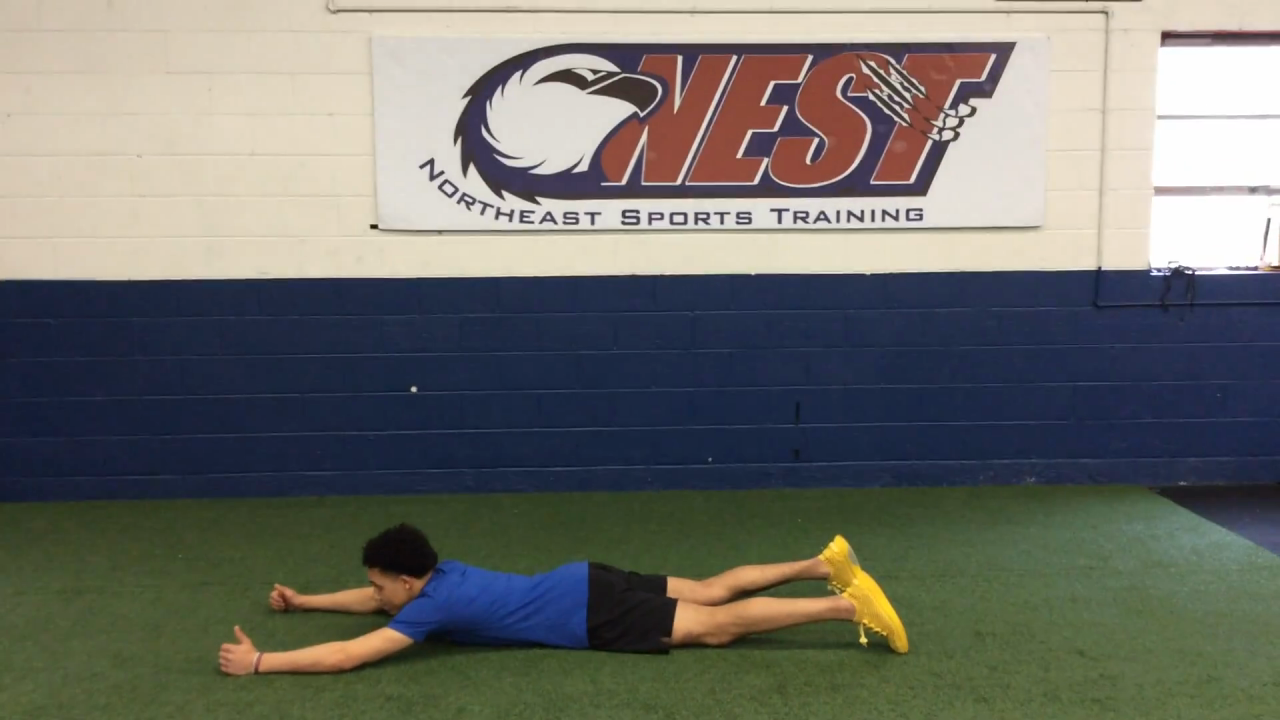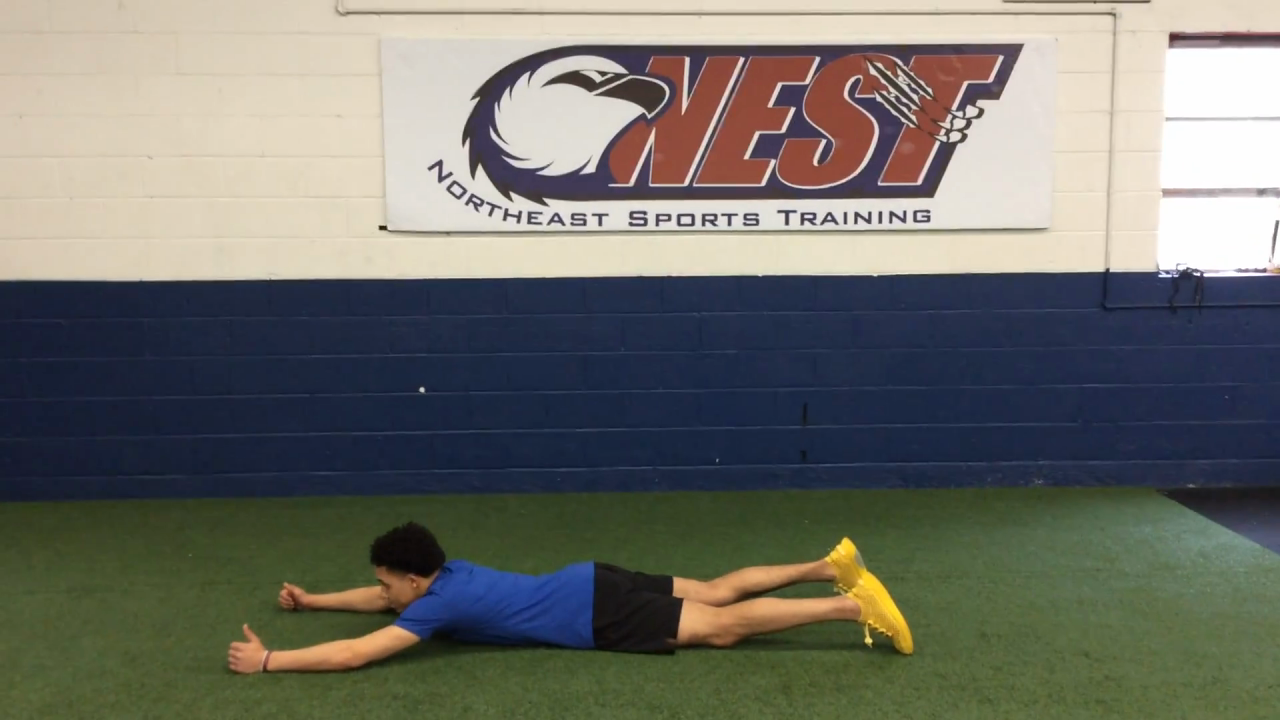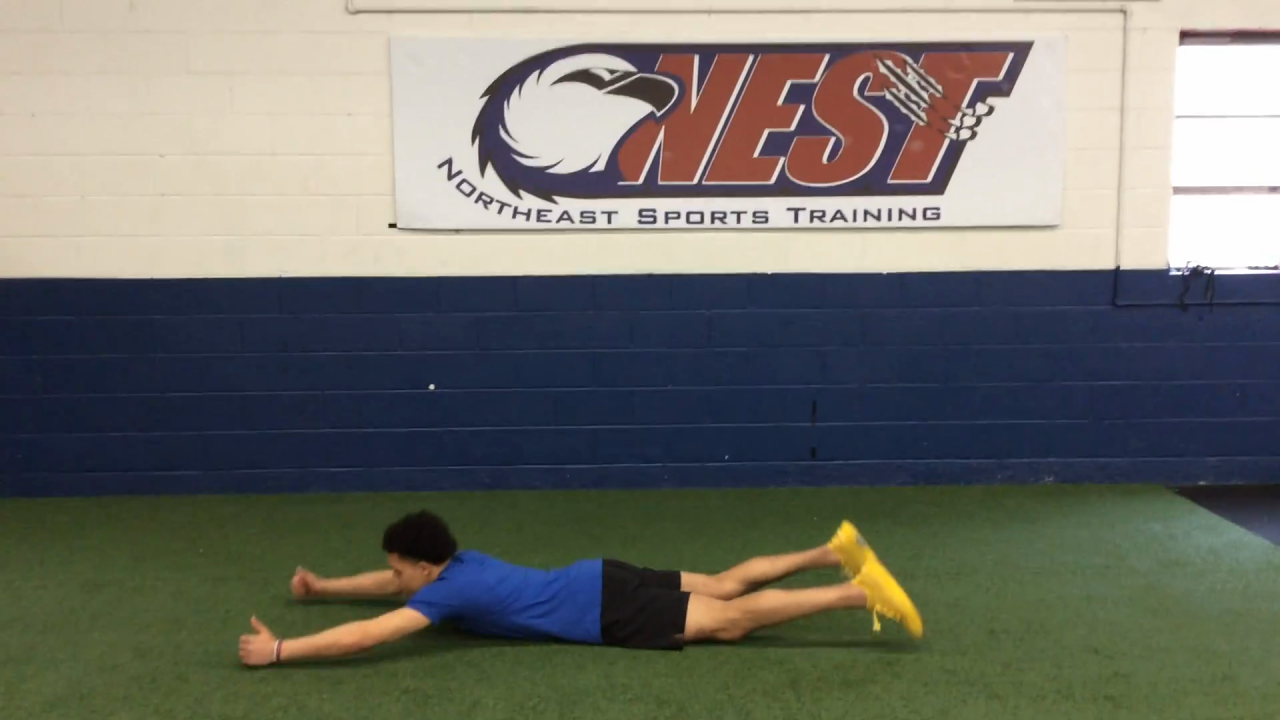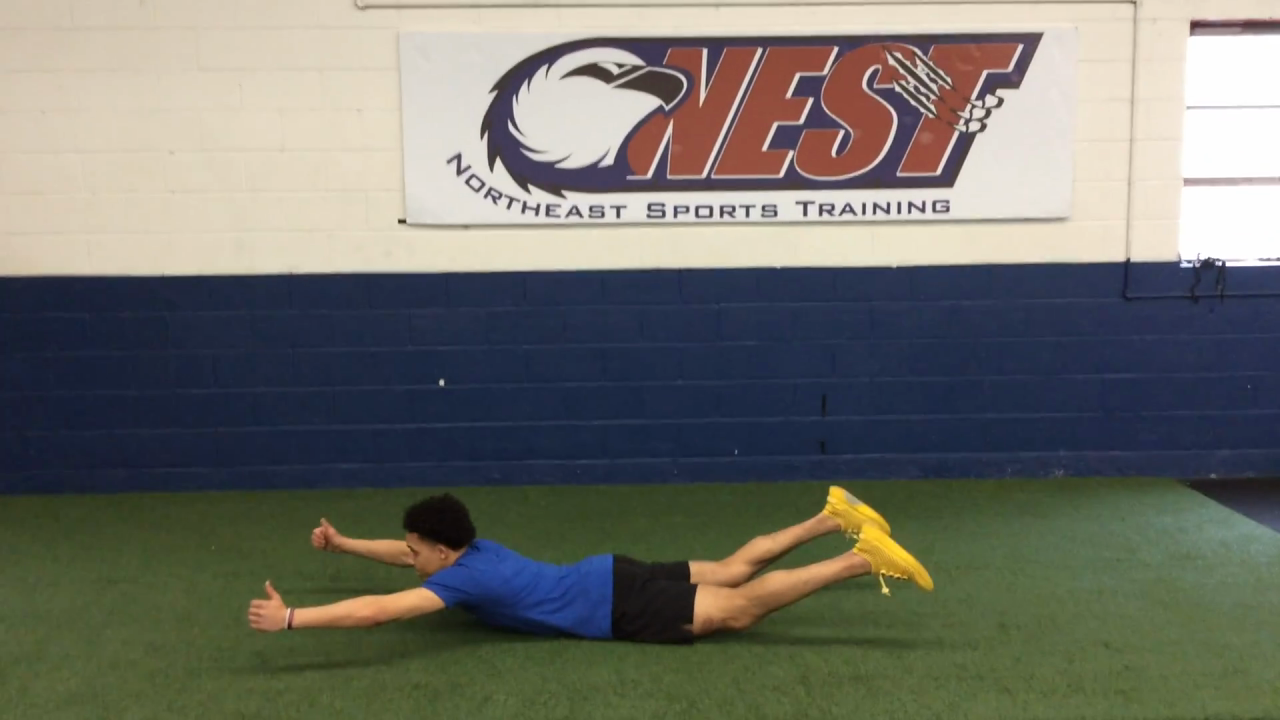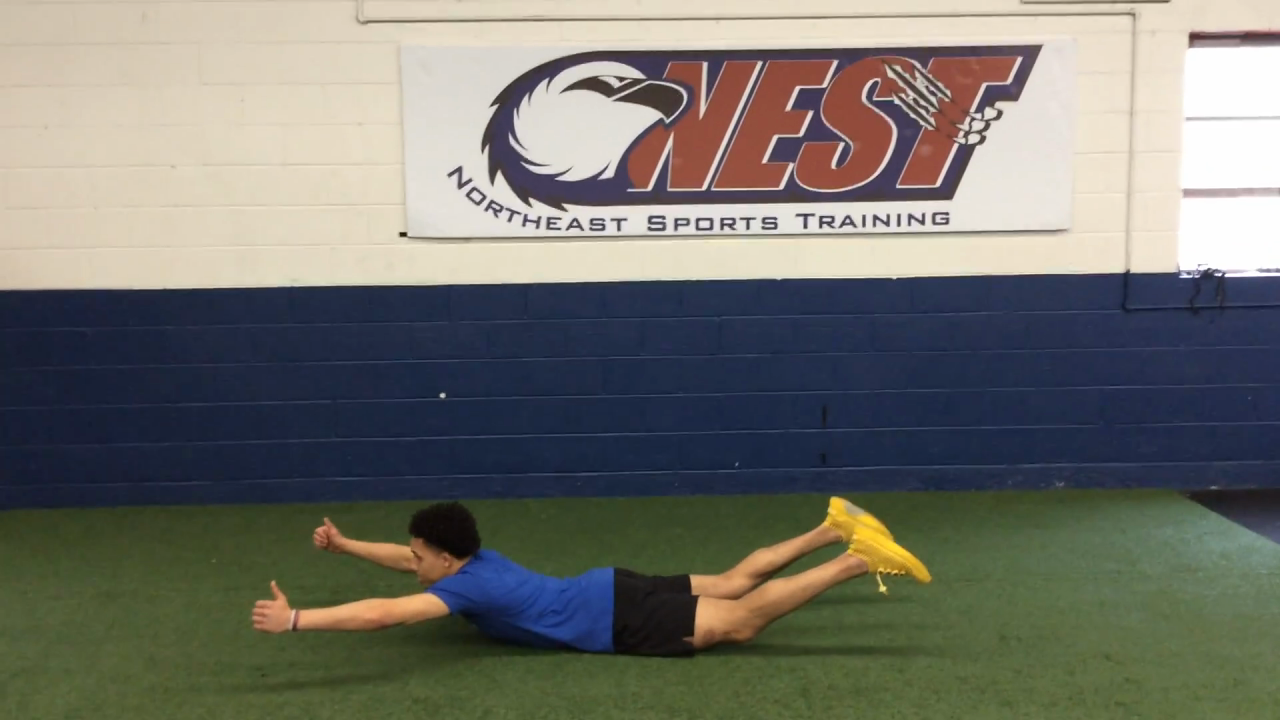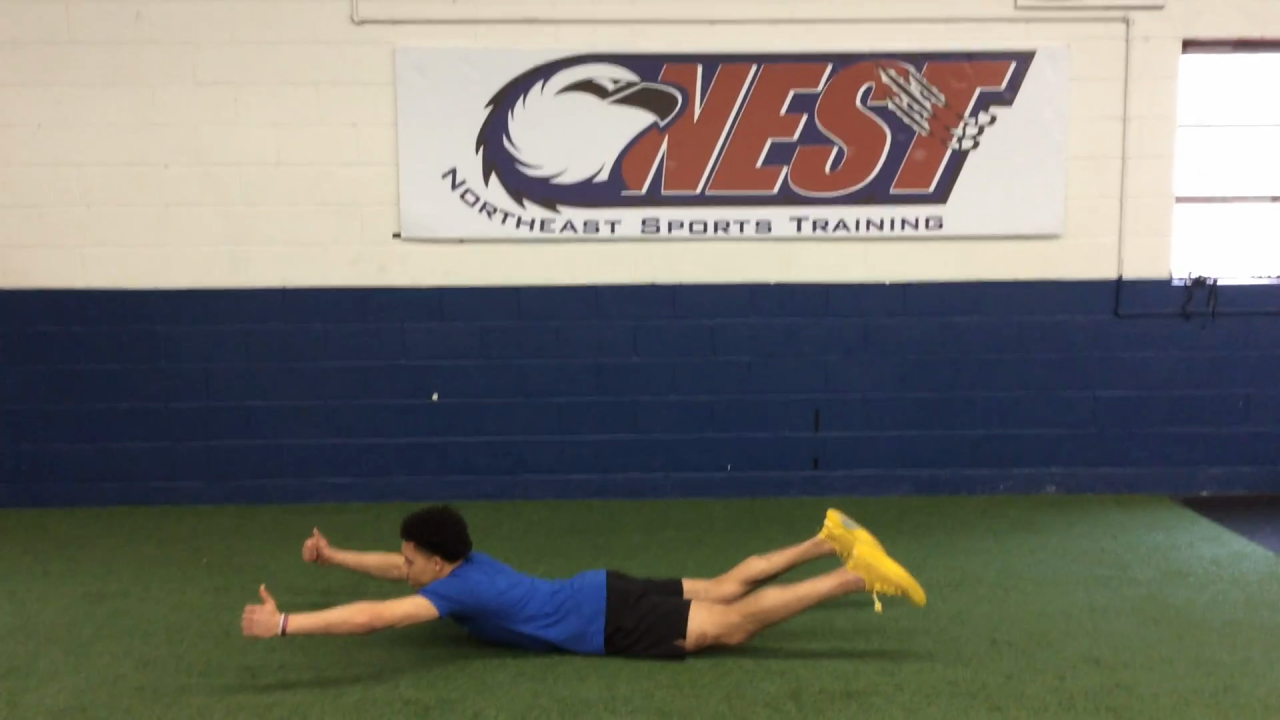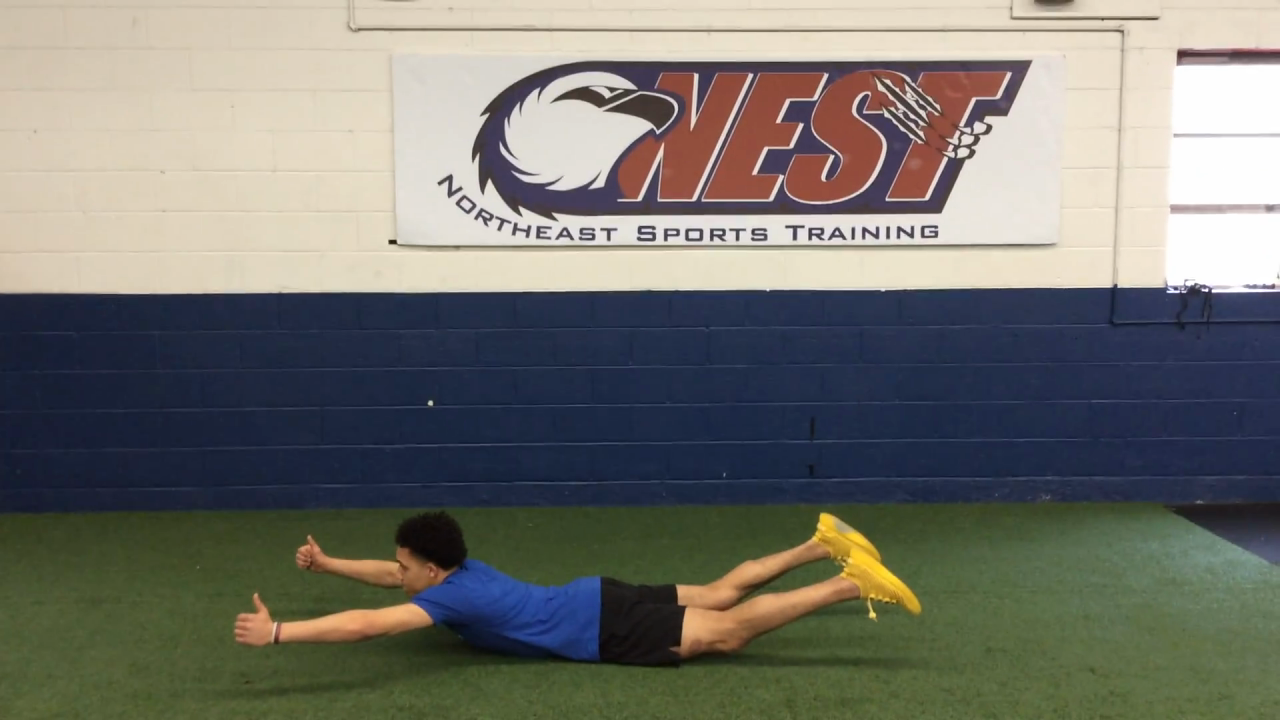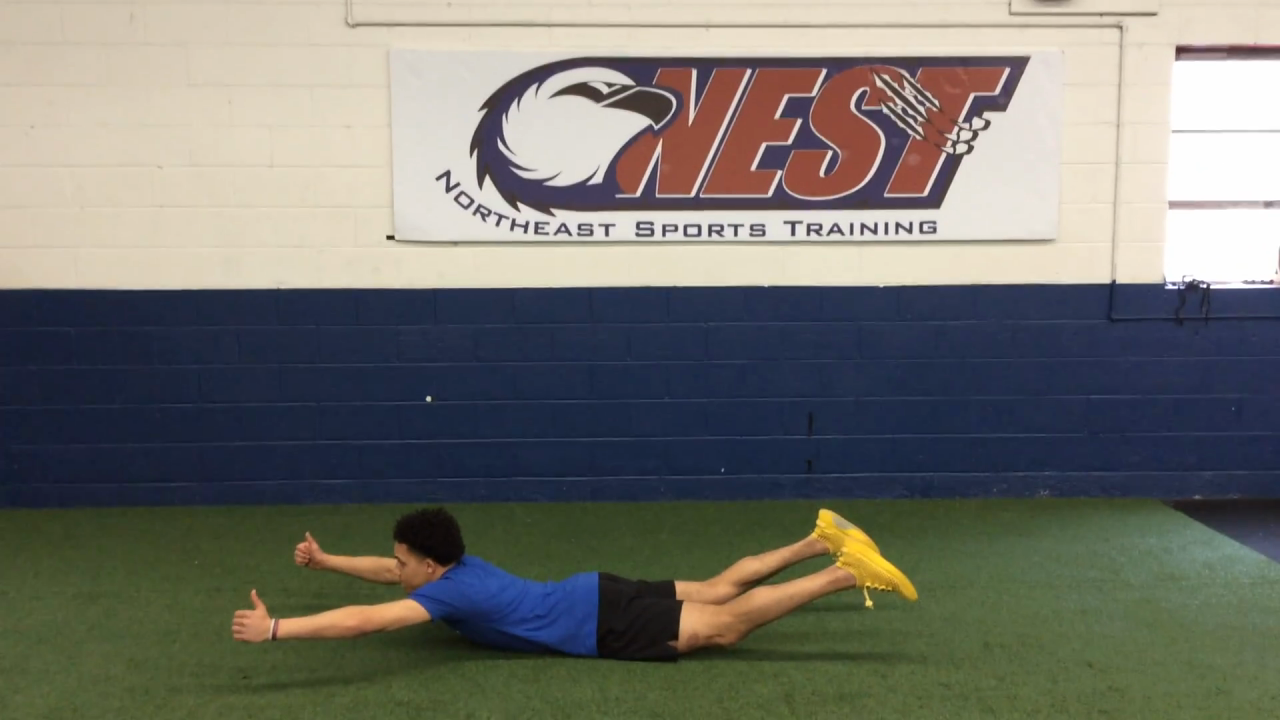
dt=0.2s
person 1, frame 1
left shoulder: (432, 607)
right shoulder: (439, 573)
left elbow: (346, 656)
right elbow: (374, 600)
left wrist: (259, 662)
right wrist: (303, 601)
left hip: (591, 617)
right hip: (587, 586)
left knee: (716, 626)
right knee: (712, 592)
left ankle: (847, 604)
right ankle: (822, 563)
person 1, frame 2
left shoulder: (438, 605)
right shoulder: (446, 572)
left elbow: (353, 654)
right elbow: (383, 599)
left wrist: (267, 660)
right wrist: (311, 599)
left hip: (596, 617)
right hip: (592, 586)
left knee: (722, 627)
right knee: (718, 592)
left ankle: (853, 604)
right ankle: (828, 566)
person 1, frame 3
left shoulder: (447, 592)
right shoulder: (455, 561)
left elbow: (366, 635)
right elbow: (394, 583)
left wrist: (278, 650)
right wrist: (324, 586)
left hip: (604, 613)
right hip: (599, 582)
left knee: (728, 621)
right knee: (725, 585)
left ankle: (858, 592)
right ankle: (833, 552)
person 1, frame 4
left shoulder: (462, 579)
right shoulder: (472, 547)
left elbow: (379, 610)
right elbow: (411, 555)
left wrist: (290, 618)
right wrist: (344, 544)
left hip: (617, 609)
right hip: (613, 578)
left knee: (739, 610)
right knee: (733, 572)
left ankle: (861, 560)
right ankle: (831, 517)
person 1, frame 5
left shoulder: (464, 588)
right shoulder: (473, 558)
left elbow: (381, 613)
right elbow: (412, 563)
left wrist: (293, 620)
right wrist: (345, 545)
left hip: (616, 622)
right hip: (612, 592)
left knee: (741, 622)
right knee: (733, 585)
left ankle: (858, 557)
right ankle: (831, 529)
person 1, frame 6
left shoulder: (455, 590)
right shoulder: (465, 560)
left elbow: (371, 617)
right elbow: (401, 570)
left wrist: (283, 623)
right wrist: (333, 555)
left hip: (609, 624)
right hip: (604, 595)
left knee: (733, 626)
right knee: (724, 590)
left ankle: (855, 574)
right ankle: (826, 540)
person 1, frame 7
left shoulder: (450, 597)
right shoulder: (459, 567)
left elbow: (364, 625)
right elbow: (395, 577)
left wrist: (277, 632)
right wrist: (327, 563)
left hip: (604, 630)
right hip: (599, 601)
left knee: (728, 633)
right knee: (719, 596)
left ankle: (850, 584)
right ankle: (819, 544)
person 1, frame 8
left shoulder: (446, 593)
right shoulder: (457, 564)
left elbow: (361, 621)
right elbow: (392, 573)
left wrist: (274, 628)
right wrist: (326, 561)
left hip: (602, 625)
right hip: (598, 596)
left knee: (725, 625)
right knee: (719, 590)
left ankle: (848, 570)
right ankle: (820, 542)
